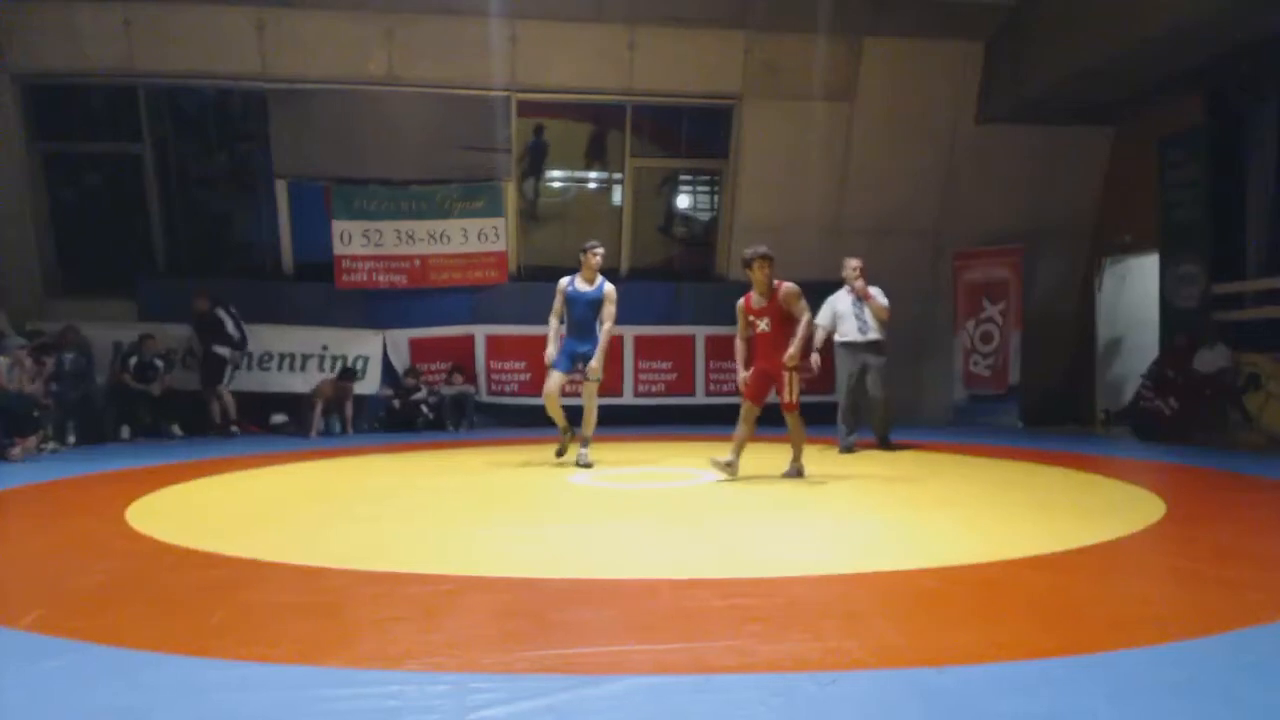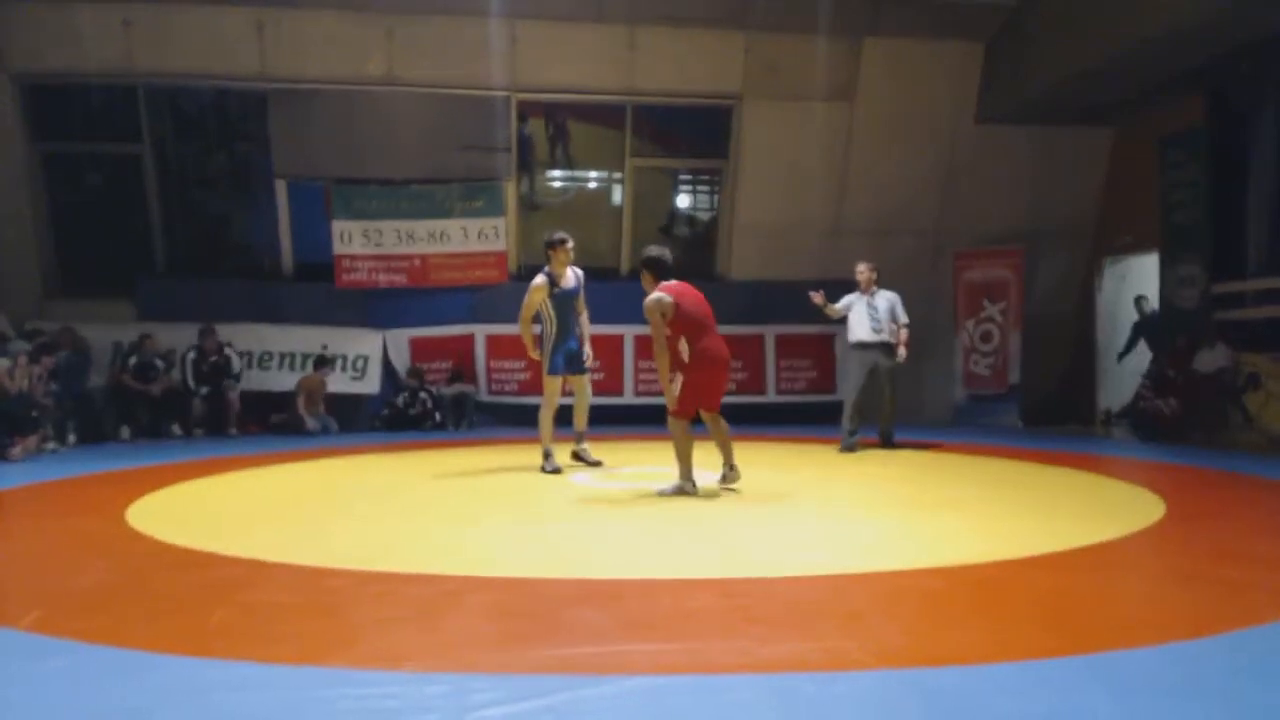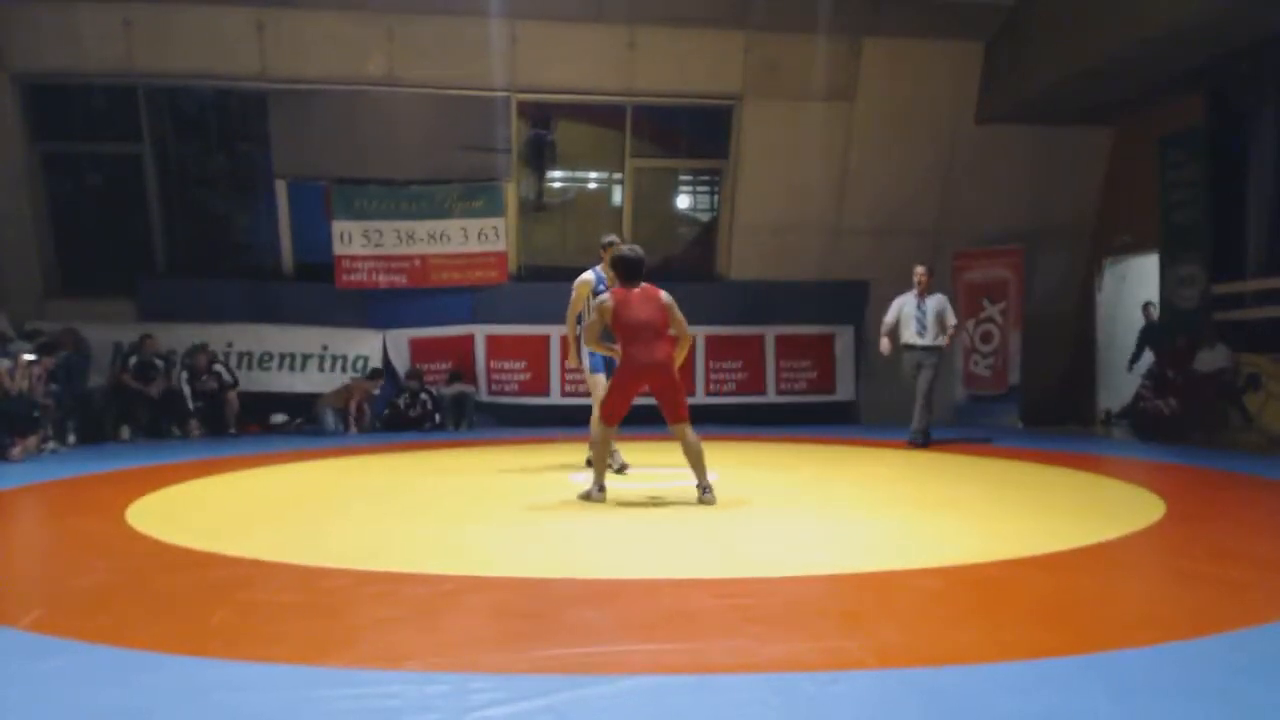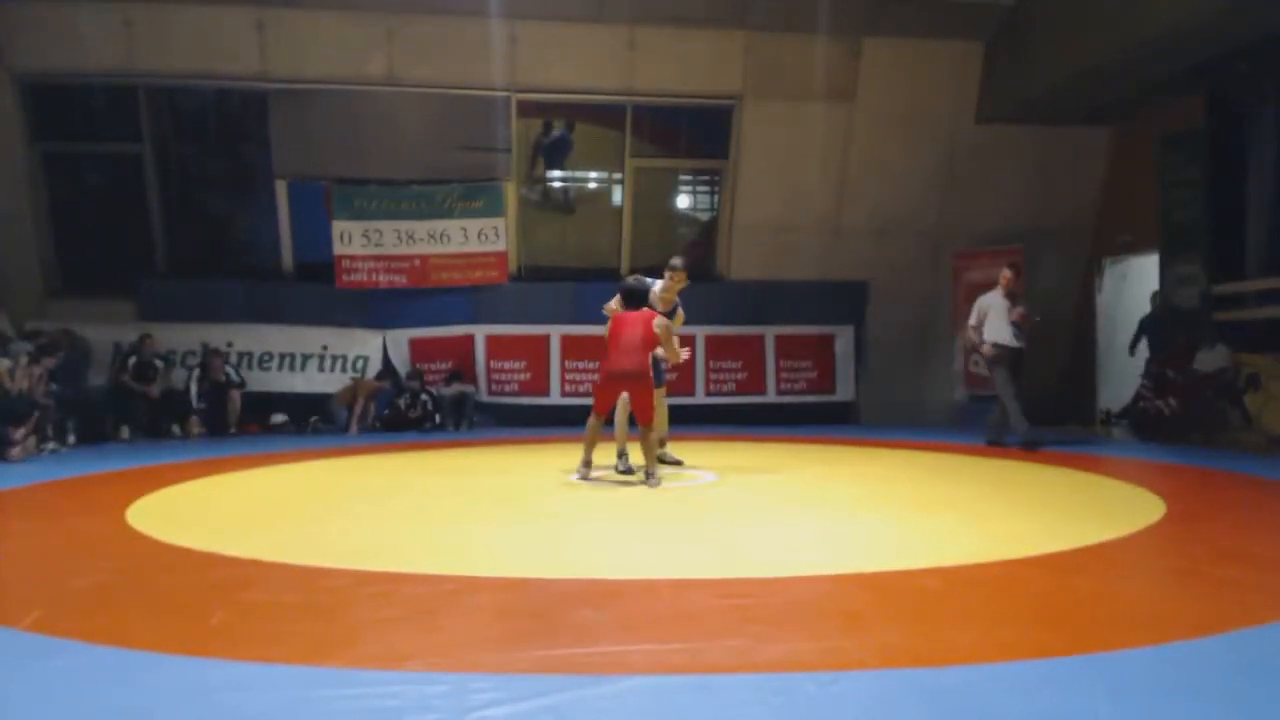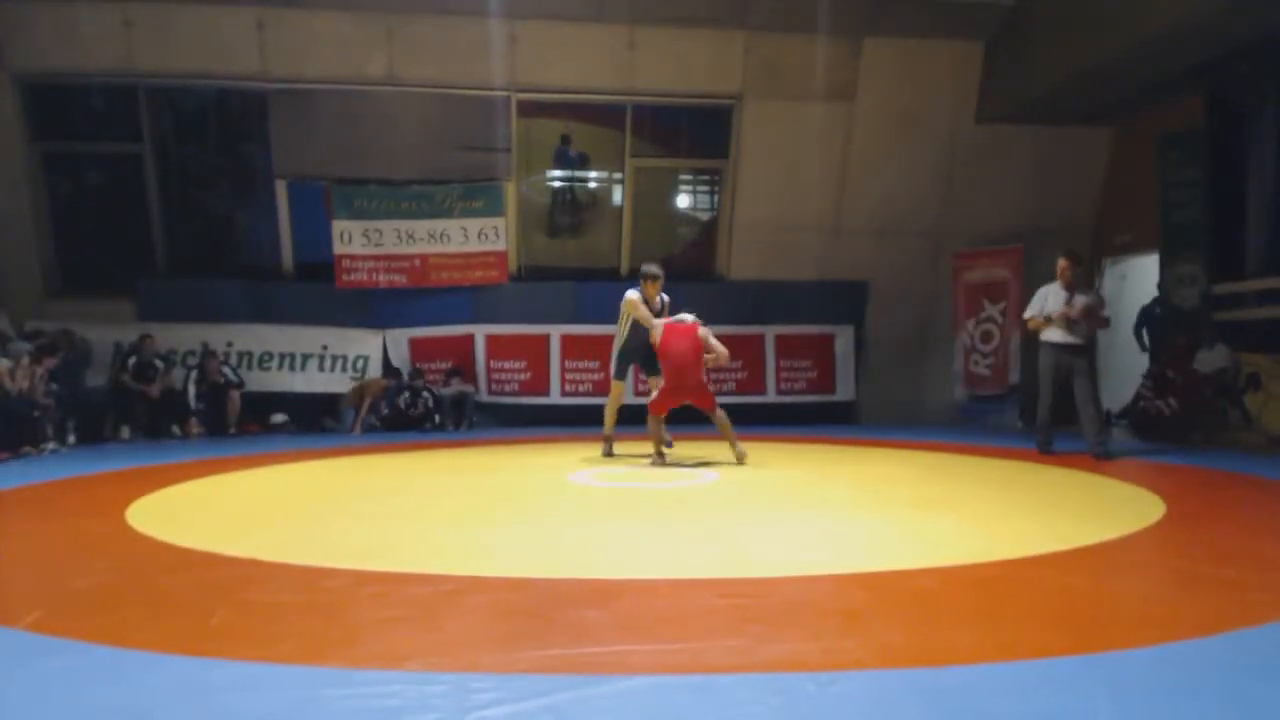
dt=1s
person 1, frame 1
left shoulder: (607, 288)
right shoulder: (565, 283)
left elbow: (608, 325)
right elbow: (555, 316)
left wrist: (598, 357)
right wrist: (551, 345)
left hip: (592, 347)
right hip: (568, 345)
left knee: (590, 400)
right knee: (549, 394)
left ankle: (583, 451)
right ankle: (566, 431)
person 1, frame 2
left shoulder: (578, 275)
right shoulder: (541, 283)
right elbow: (524, 319)
left wrist: (587, 343)
right wrist: (530, 348)
left hip: (574, 342)
right hip: (553, 344)
left knee: (584, 394)
right knee: (551, 400)
left ankle: (580, 447)
right ankle: (548, 456)
person 1, frame 3
right shoulder: (588, 279)
right elbow: (571, 314)
right wrist: (573, 346)
right hip: (590, 345)
left knee: (603, 398)
right knee: (601, 396)
left ankle: (595, 454)
right ankle: (611, 453)
person 1, frame 4
left shoulder: (677, 314)
right elbow: (613, 307)
right wrist: (613, 309)
left knee: (660, 404)
right knee: (625, 399)
left ankle: (662, 449)
right ankle: (621, 456)
person 1, frame 5
left shoulder: (664, 300)
right shoulder: (632, 297)
right elbow: (651, 322)
left hip: (644, 346)
right hip: (624, 348)
left knee: (660, 387)
right knee: (616, 397)
right ankle: (607, 438)
person 2, frame 1
left shoulder: (787, 291)
right shoulder: (743, 304)
left elbow: (805, 317)
right elbow: (741, 338)
left wrist: (796, 346)
right wrist: (740, 368)
left hip: (785, 362)
right hip: (760, 363)
left knee: (790, 413)
right knee: (747, 410)
left ankle: (797, 462)
right ankle: (733, 461)
person 2, frame 2
left shoulder: (654, 301)
right shoulder: (688, 289)
left elbow: (660, 345)
left wrist: (665, 385)
left hip: (695, 360)
right hip: (720, 355)
left knee: (678, 418)
right knee: (711, 412)
left ankle: (686, 481)
right ankle: (729, 466)
person 2, frame 3
left shoulder: (606, 300)
right shoulder: (662, 296)
left elbow: (590, 340)
right elbow: (686, 336)
right wrist: (672, 364)
left hip: (631, 366)
right hip: (662, 365)
left knee: (605, 423)
right knee: (681, 425)
left ankle: (597, 486)
right ankle: (704, 487)
person 2, frame 4
left shoulder: (613, 319)
right shoulder: (660, 321)
right elbow: (673, 357)
left hip: (610, 371)
right hip: (639, 374)
left knee: (597, 414)
right knee: (646, 424)
left ankle: (585, 463)
right ankle: (652, 473)
person 2, frame 5
left shoulder: (660, 328)
right shoulder: (700, 331)
right elbow: (724, 356)
left hip: (675, 386)
right hip: (697, 386)
left knee: (654, 411)
right knee: (714, 410)
left ankle: (658, 455)
right ankle: (737, 449)
person 3, frame 1
left shoulder: (875, 292)
right shoulder: (835, 299)
left elbow: (885, 315)
right elbow: (823, 326)
left wrist: (866, 295)
right wrist: (816, 349)
left hip: (873, 350)
right hip: (848, 351)
left knee: (877, 395)
right knee: (846, 397)
left ankle: (882, 437)
right ankle: (846, 441)
person 3, frame 2
left shoulder: (891, 297)
right shoulder: (851, 299)
left elbow: (903, 324)
right elbow: (836, 311)
left wrist: (902, 344)
right wrist: (824, 304)
left hip: (885, 351)
right hip: (859, 351)
left knee: (888, 396)
right knee: (851, 396)
left ankle: (885, 436)
right ankle: (848, 440)
person 3, frame 3
left shoulder: (940, 300)
right shoulder: (902, 301)
left elbow: (952, 324)
right elbow: (888, 322)
left wrist: (948, 336)
right wrist: (885, 337)
left hip: (931, 353)
right hip: (910, 352)
left knee: (924, 392)
right knee: (918, 394)
left ankle: (918, 433)
right ankle: (921, 434)
person 3, frame 4
left shoulder: (1020, 302)
right shoulder: (986, 300)
right elbow: (972, 327)
left wrist: (1023, 318)
right wrist: (981, 344)
left hip: (1016, 353)
right hip: (996, 352)
left knee: (1006, 396)
right knee: (1009, 395)
left ankle: (994, 436)
right ankle: (1025, 436)
person 3, frame 5
left shoulder: (1090, 297)
right shoulder: (1045, 292)
left elbow: (1105, 322)
right elbow: (1030, 322)
left wrist: (1086, 316)
right wrist: (1049, 318)
left hip: (1080, 351)
right hip: (1052, 350)
left knee: (1088, 398)
right knee: (1046, 399)
left ankle: (1097, 445)
right ankle: (1043, 442)
